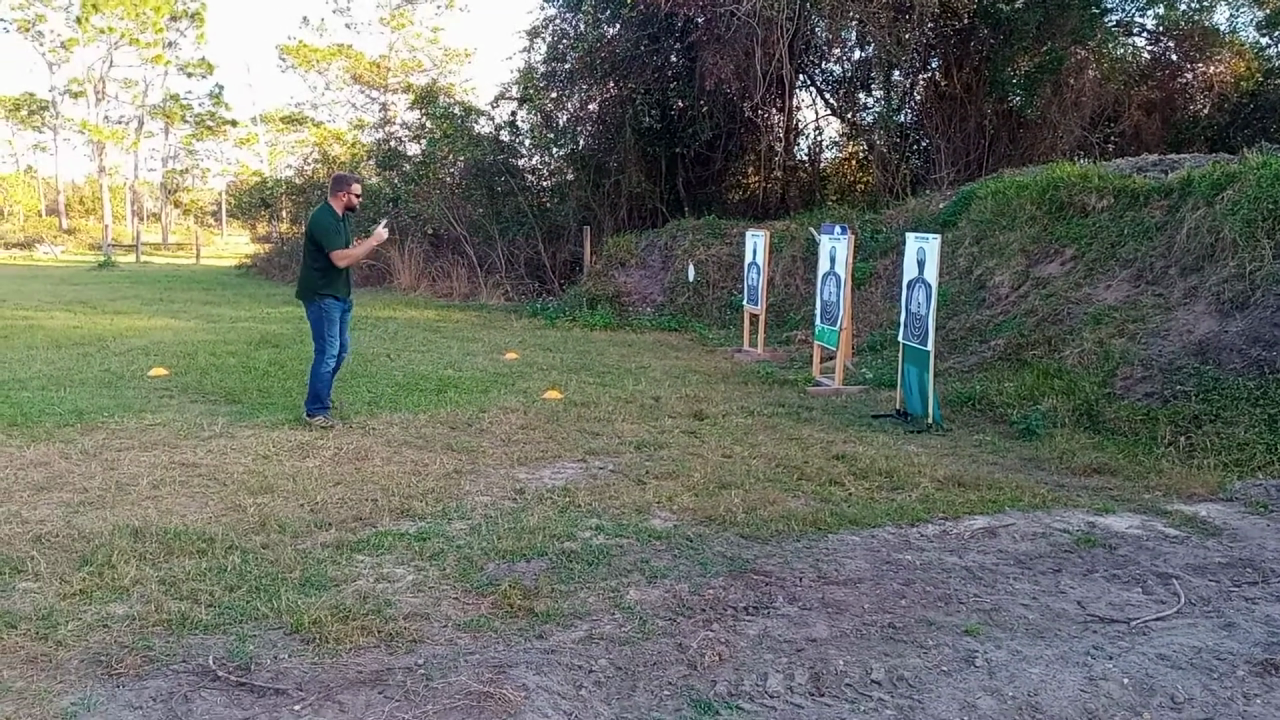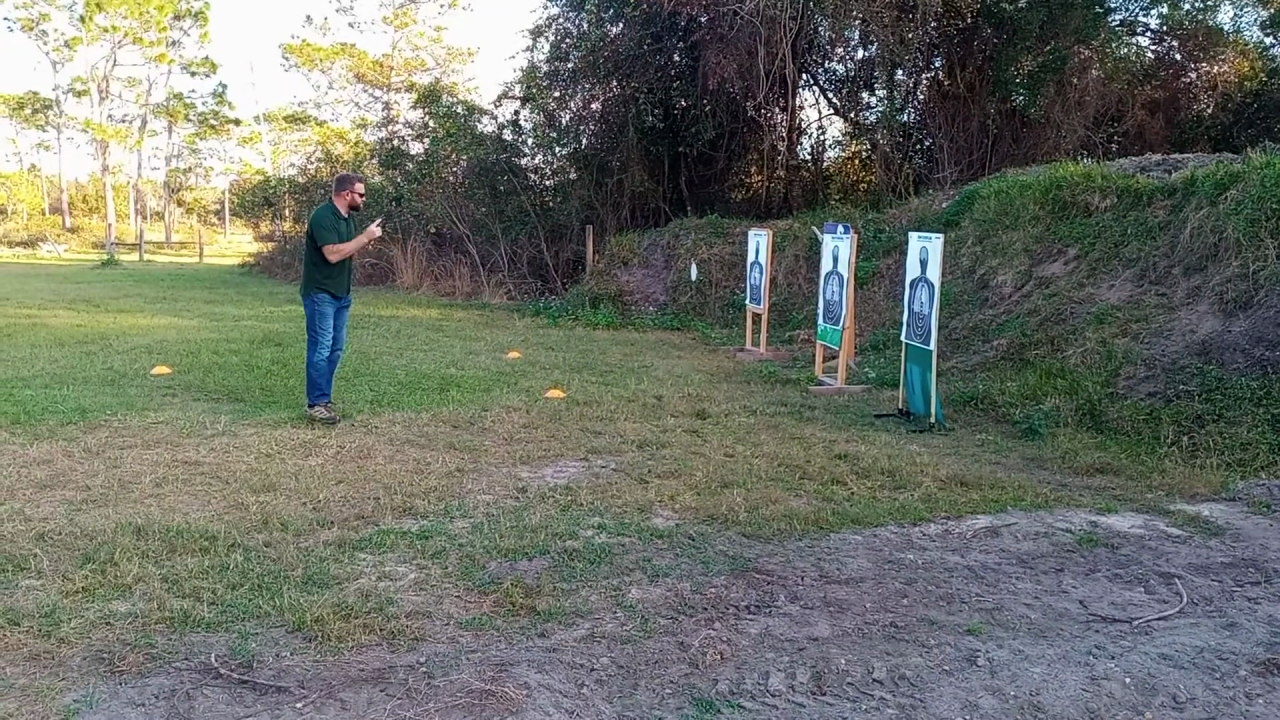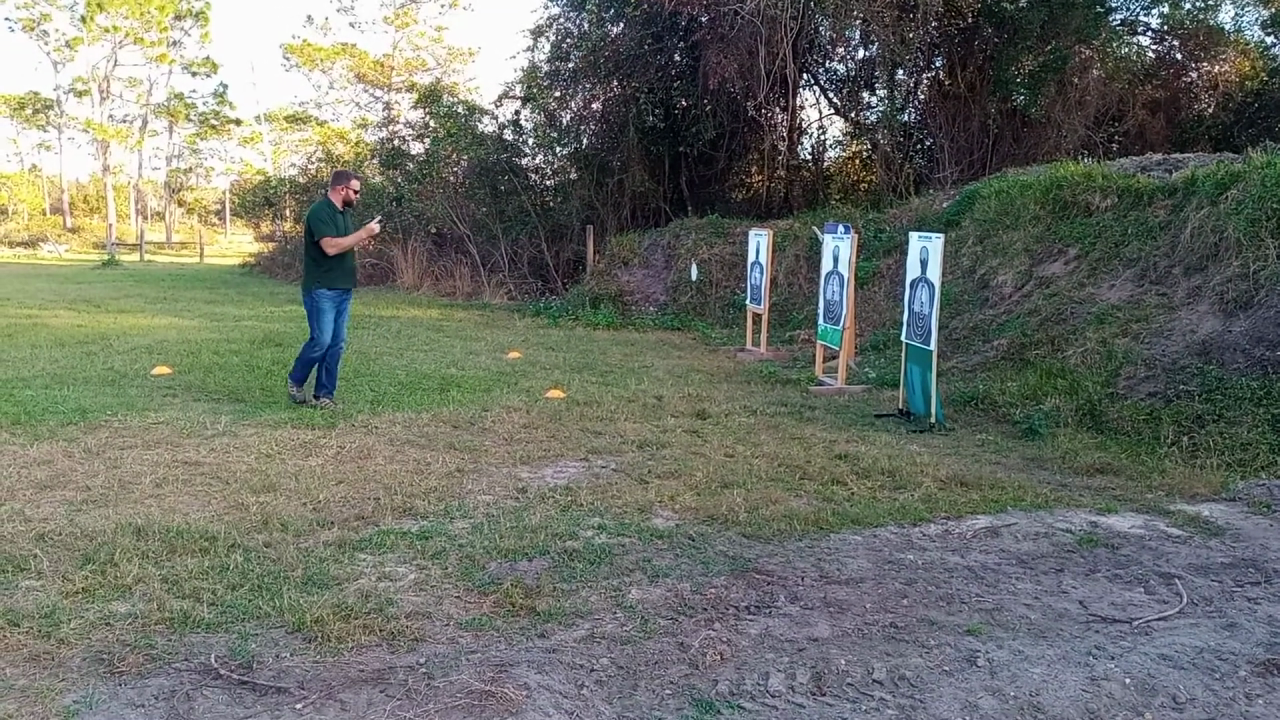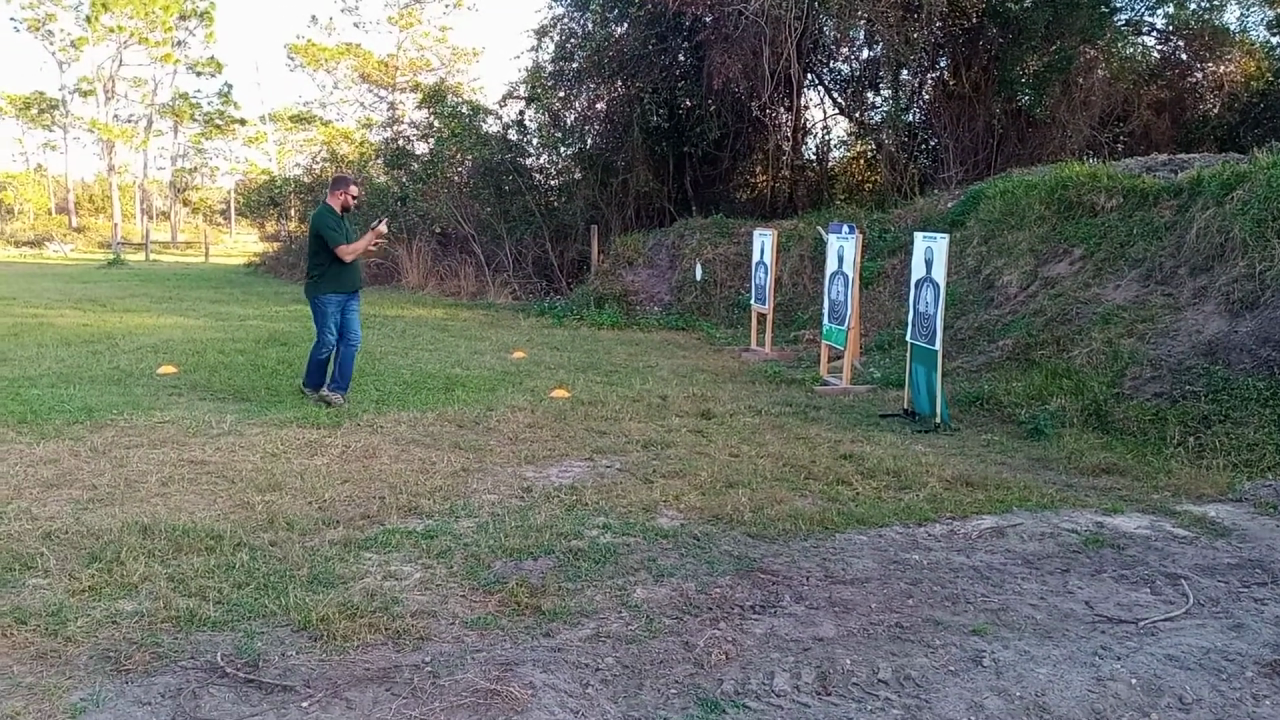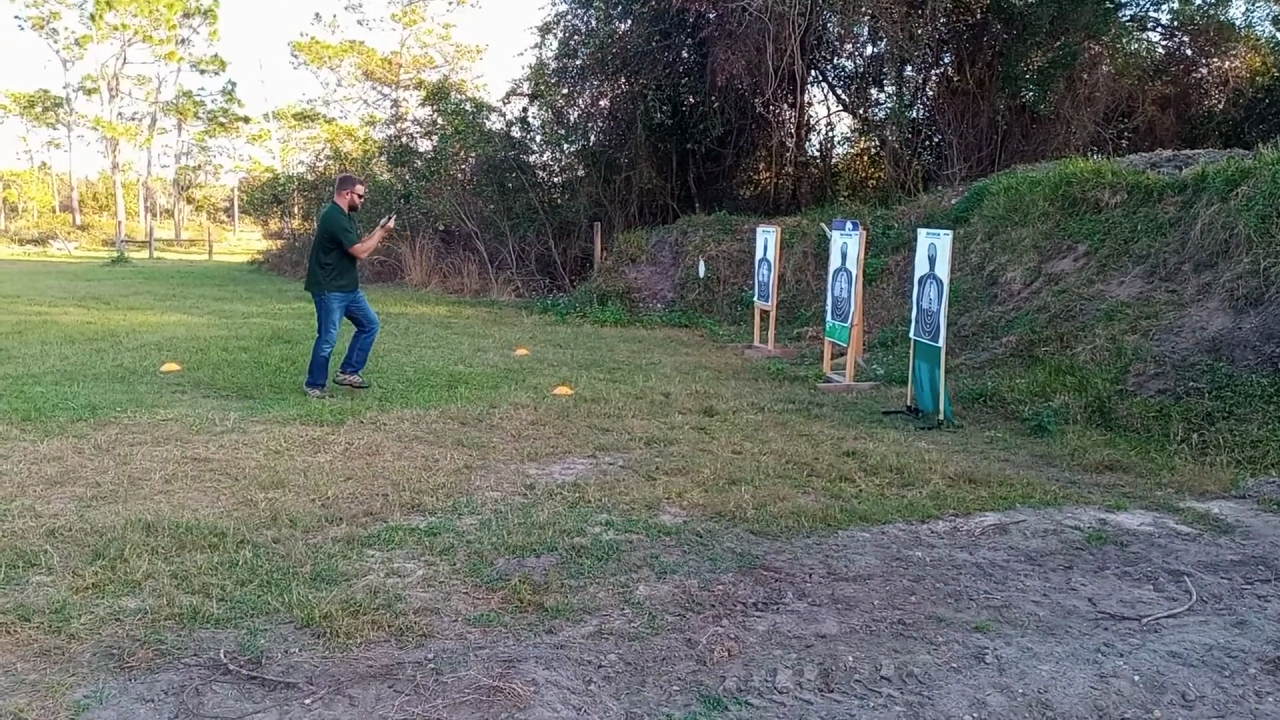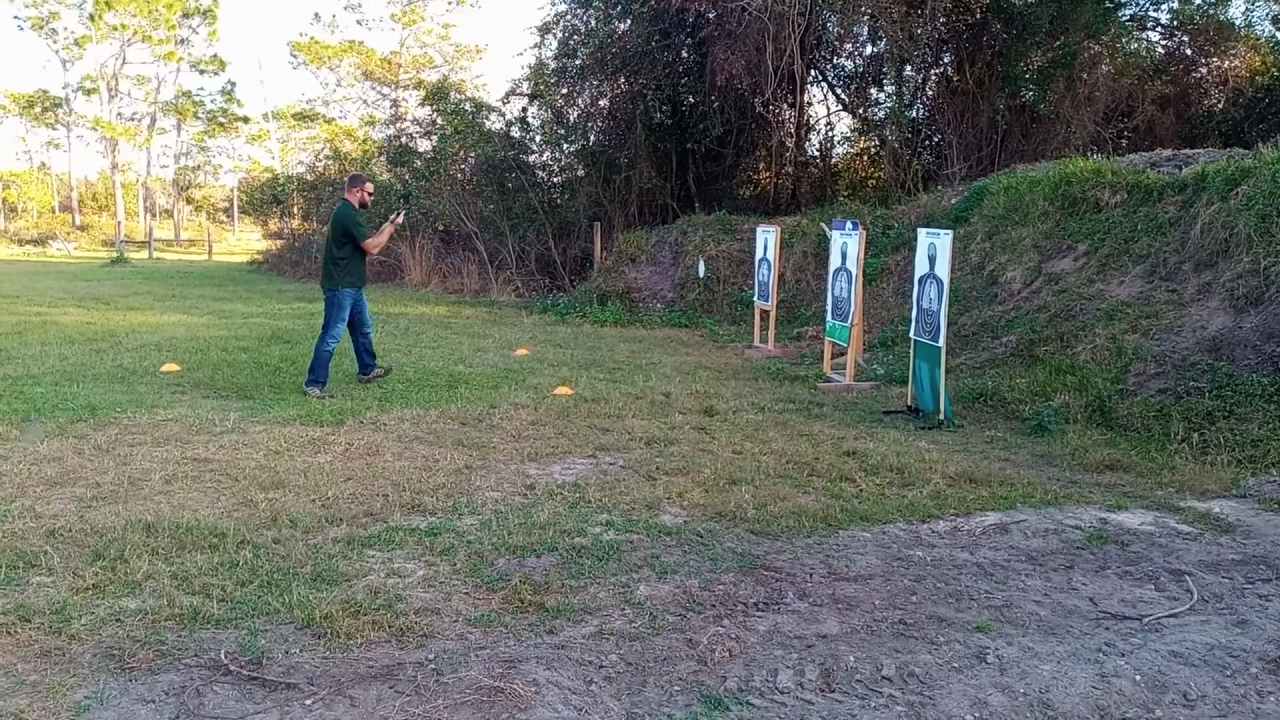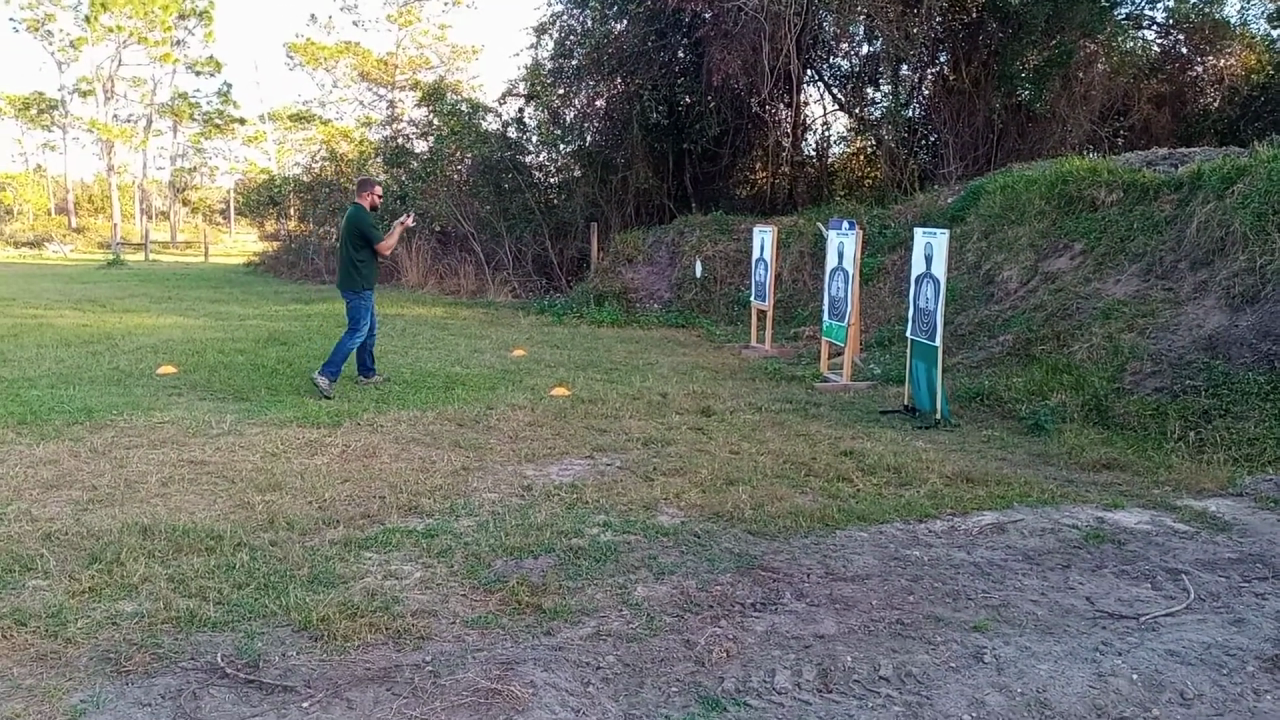
dt=0.2s
person 1, frame 1
left shoulder: (343, 216)
right shoulder: (322, 219)
right elbow: (341, 259)
left wrist: (362, 246)
right wrist: (373, 241)
left hip: (339, 295)
right hip: (321, 296)
left knee: (341, 350)
right knee: (327, 353)
left ankle: (320, 398)
right ankle: (315, 412)
person 1, frame 2
left shoulder: (349, 217)
right shoulder: (322, 216)
right elbow: (333, 254)
left wrist: (364, 241)
right wrist: (365, 237)
left hip: (341, 293)
right hip: (319, 293)
left knee: (335, 347)
right knee: (321, 346)
left ankle: (321, 396)
right ankle: (315, 404)
person 1, frame 3
left shoulder: (345, 212)
right shoulder: (320, 211)
right elbow: (330, 247)
left wrist: (361, 238)
right wrist: (364, 233)
left hip: (344, 289)
right hip: (321, 289)
left knee: (337, 342)
right knee: (321, 340)
left ankle: (323, 393)
right ankle: (296, 382)
person 1, frame 4
left shoulder: (340, 217)
right shoulder: (323, 218)
right elbow: (346, 254)
left wrist: (367, 243)
right wrist: (372, 235)
left hip: (349, 292)
right hip: (326, 293)
left knee: (350, 340)
right knee: (327, 342)
left ankle: (334, 389)
right ankle: (311, 386)
person 1, frame 5
left shoulder: (342, 216)
right shoulder: (333, 218)
left elbow: (357, 245)
right elbow: (361, 252)
left wrist: (378, 231)
right wrist: (382, 232)
left hip: (348, 288)
right hip: (329, 290)
left knee: (370, 324)
right knee: (327, 339)
left ankle: (348, 372)
right ankle: (314, 385)
person 1, frame 6
left shoulder: (348, 212)
right shoulder: (347, 214)
left elbow: (366, 242)
right elbow: (372, 247)
left wrist: (386, 226)
right wrist: (391, 227)
left hip: (352, 284)
right hip: (342, 286)
left knee: (363, 328)
right knee: (332, 334)
left ankle: (367, 370)
right ankle: (314, 383)
person 1, frame 7
left shoulder: (355, 215)
right shoulder: (363, 218)
left elbow: (376, 244)
right elbow: (384, 250)
left wrist: (396, 226)
right wrist: (400, 229)
left hip: (352, 284)
right hip: (358, 286)
left knee: (368, 329)
right knee: (357, 333)
left ankle: (367, 373)
right ankle: (325, 376)
